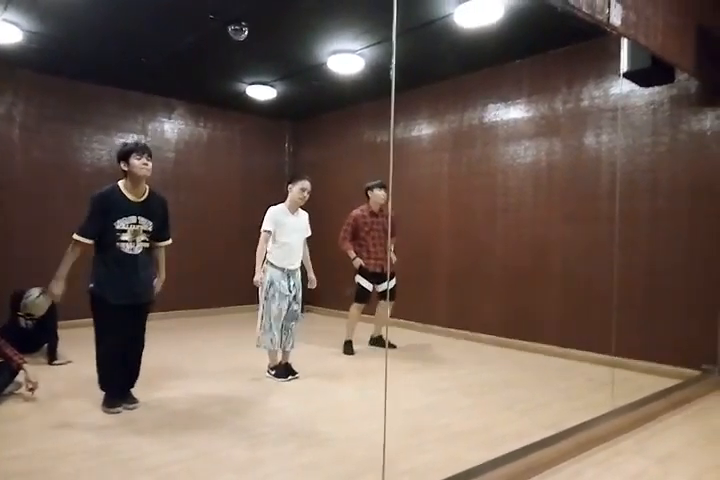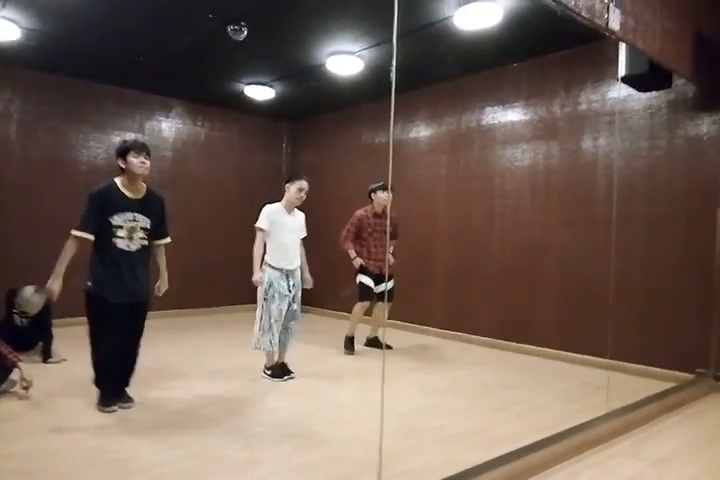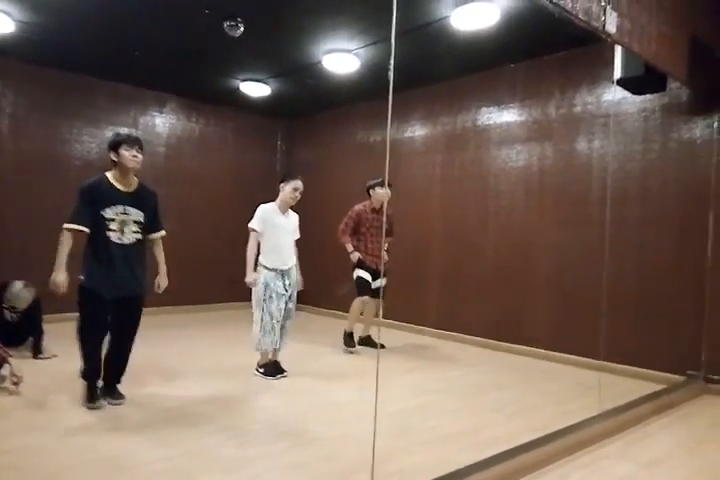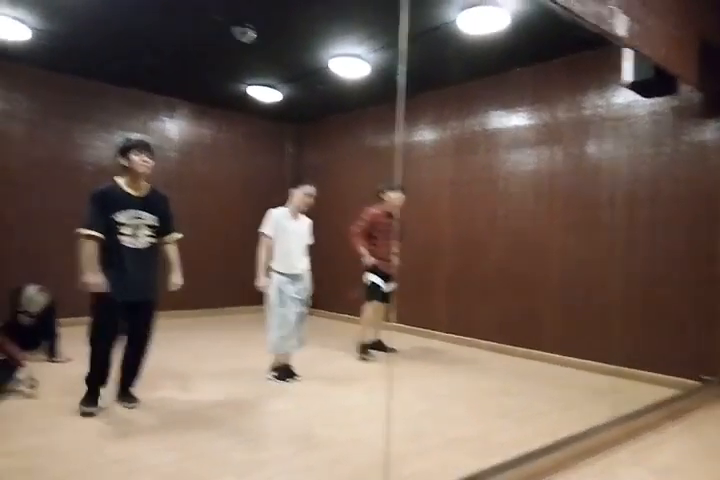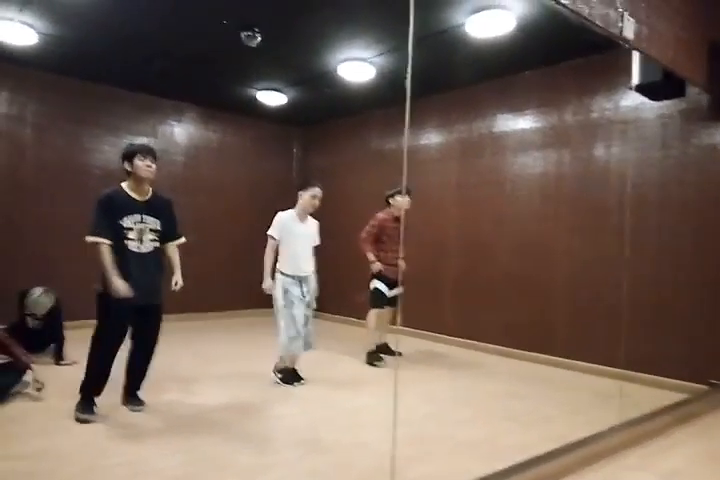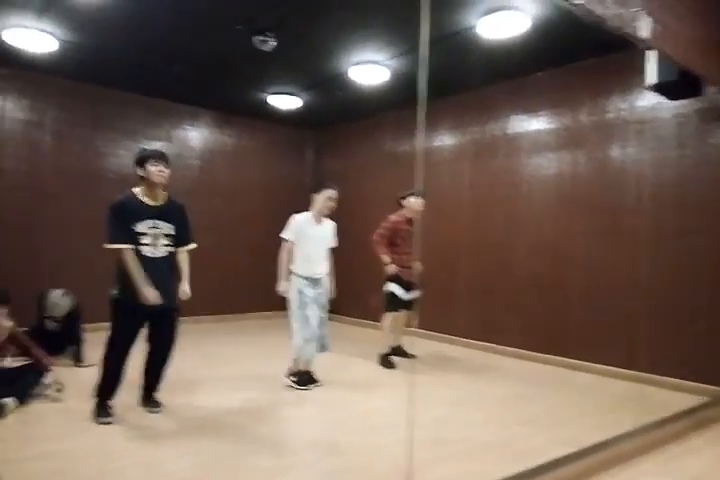
dt=0.1s
person 1, frame 1
left shoulder: (158, 203)
right shoulder: (105, 198)
right elbow: (80, 241)
left wrist: (160, 274)
right wrist: (59, 278)
left hip: (140, 288)
right hip: (106, 287)
left knee: (134, 341)
right knee: (109, 342)
left ankle: (125, 389)
right ankle: (111, 391)
person 1, frame 2
left shoulder: (155, 201)
right shoulder: (101, 196)
left elbow: (159, 242)
right elbow: (77, 236)
left wrist: (163, 275)
right wrist: (57, 275)
left hip: (138, 286)
right hip: (103, 285)
left knee: (130, 340)
right knee: (103, 339)
left ankle: (119, 388)
right ankle: (104, 388)
person 1, frame 3
left shoulder: (148, 195)
right shoulder: (93, 189)
left elbow: (154, 236)
right elbow: (71, 230)
left wrist: (163, 271)
right wrist: (60, 268)
left hip: (132, 281)
right hip: (97, 279)
left knee: (124, 335)
right knee: (92, 333)
left ankle: (111, 384)
right ankle: (92, 385)
person 1, frame 4
left shoulder: (159, 200)
right shoulder: (105, 195)
left elbow: (168, 238)
right elbow: (90, 235)
left wrist: (176, 269)
right wrist: (90, 270)
left hip: (145, 285)
right hip: (112, 285)
left knee: (139, 338)
right knee: (103, 337)
left ankle: (125, 387)
right ankle: (92, 390)
person 1, frame 5
left shoulder: (163, 204)
right shoulder: (110, 200)
left elbow: (171, 242)
right elbow: (102, 243)
left wrist: (177, 271)
right wrist: (114, 278)
left hip: (152, 289)
right hip: (119, 289)
left knee: (146, 343)
right knee: (106, 342)
left ankle: (131, 391)
right ankle: (87, 397)
person 1, frame 6
left shoulder: (176, 209)
right shoulder: (123, 206)
left elbow: (182, 249)
right elbow: (124, 251)
left wrist: (185, 281)
right wrist: (143, 286)
left hip: (167, 292)
right hip: (132, 292)
left knee: (163, 345)
right knee: (119, 345)
left ankle: (148, 393)
right ankle: (103, 399)
person 2, frame 1
left shoulder: (304, 216)
right shoulder: (274, 212)
right elbow: (263, 241)
left wrist: (310, 271)
right wrist: (258, 270)
left hip: (295, 274)
right hip: (275, 272)
left knee: (292, 318)
right knee: (274, 317)
left ankle: (285, 361)
right ankle: (273, 364)
person 2, frame 2
left shoulder: (300, 217)
right shoulder: (270, 210)
right elbow: (259, 241)
left wrist: (306, 272)
right wrist: (257, 270)
left hip: (294, 274)
right hip: (273, 272)
left knee: (289, 319)
right knee: (271, 318)
left ankle: (281, 361)
right ankle: (270, 365)
person 2, frame 3
left shoulder: (294, 217)
right shoulder: (264, 210)
right elbow: (253, 242)
left wrist: (297, 273)
right wrist: (250, 271)
left hip: (288, 274)
right hip: (268, 273)
left knee: (283, 318)
right knee: (268, 317)
left ankle: (274, 359)
right ankle: (263, 362)
person 2, frame 4
left shoulder: (307, 222)
right shoulder: (275, 215)
right elbow: (264, 246)
left wrist: (308, 278)
right wrist: (261, 275)
left hip: (301, 278)
right hip: (281, 277)
left knee: (296, 322)
right knee: (283, 321)
left ankle: (286, 363)
right ankle: (277, 364)
person 2, frame 5
left shoulder: (314, 224)
right shoulder: (283, 218)
right elbow: (270, 248)
left wrist: (314, 279)
right wrist: (267, 277)
left hip: (306, 280)
right hip: (286, 279)
left knee: (303, 324)
right knee: (291, 323)
left ankle: (291, 366)
right ankle: (281, 366)
person 2, frame 6
left shoulder: (331, 226)
right shoulder: (298, 220)
right elbow: (285, 251)
left wrist: (330, 282)
right wrist: (282, 280)
left hip: (320, 282)
right hip: (301, 282)
left knee: (317, 327)
right knee: (304, 326)
left ankle: (306, 369)
right ankle: (294, 369)
person 3, frame 1
left shoulder: (387, 215)
right shoulder: (357, 215)
right elbow: (344, 238)
left wrist: (391, 250)
right wrist: (354, 257)
left hip: (385, 265)
right hip: (366, 265)
left knee: (387, 301)
right knee: (359, 303)
left ankle: (376, 336)
right ankle: (348, 340)
person 3, frame 2
left shoulder: (390, 217)
right shoulder: (360, 216)
right elbow: (345, 238)
left wrist: (390, 253)
right wrist: (354, 257)
left hip: (384, 266)
right hip: (366, 266)
left knee: (384, 302)
right knee: (364, 302)
left ankle: (372, 337)
right ankle: (349, 336)
person 3, frame 3
left shoulder: (387, 214)
right shoulder: (359, 210)
right elbow: (343, 231)
left wrist: (384, 249)
right wrist: (352, 251)
left hip: (378, 262)
right hip: (363, 260)
left knee: (375, 299)
right knee: (363, 297)
left ankle: (365, 336)
right ankle: (349, 331)
person 3, frame 4
left shoulder: (396, 217)
right shoulder: (372, 214)
right elbow: (356, 233)
left wrist: (395, 254)
right wrist: (365, 254)
left hip: (389, 265)
right hip: (374, 265)
left knee: (383, 303)
right knee: (373, 301)
left ankle: (375, 340)
right ankle: (363, 342)
person 3, frame 5
left shoulder: (402, 221)
right shoulder: (381, 219)
right elbow: (364, 239)
left wrist: (401, 258)
right wrist: (372, 261)
left hip: (395, 270)
right hip: (381, 270)
left knee: (389, 307)
right knee: (377, 308)
left ankle: (381, 343)
right ankle: (371, 350)
person 3, frame 6
left shoulder: (415, 223)
right shoulder: (394, 220)
right elbow: (378, 240)
left wrist: (416, 261)
right wrist: (388, 262)
left hip: (410, 273)
right hip: (396, 273)
left knee: (405, 310)
right knee: (392, 311)
left ankle: (395, 346)
right ankle: (384, 354)
